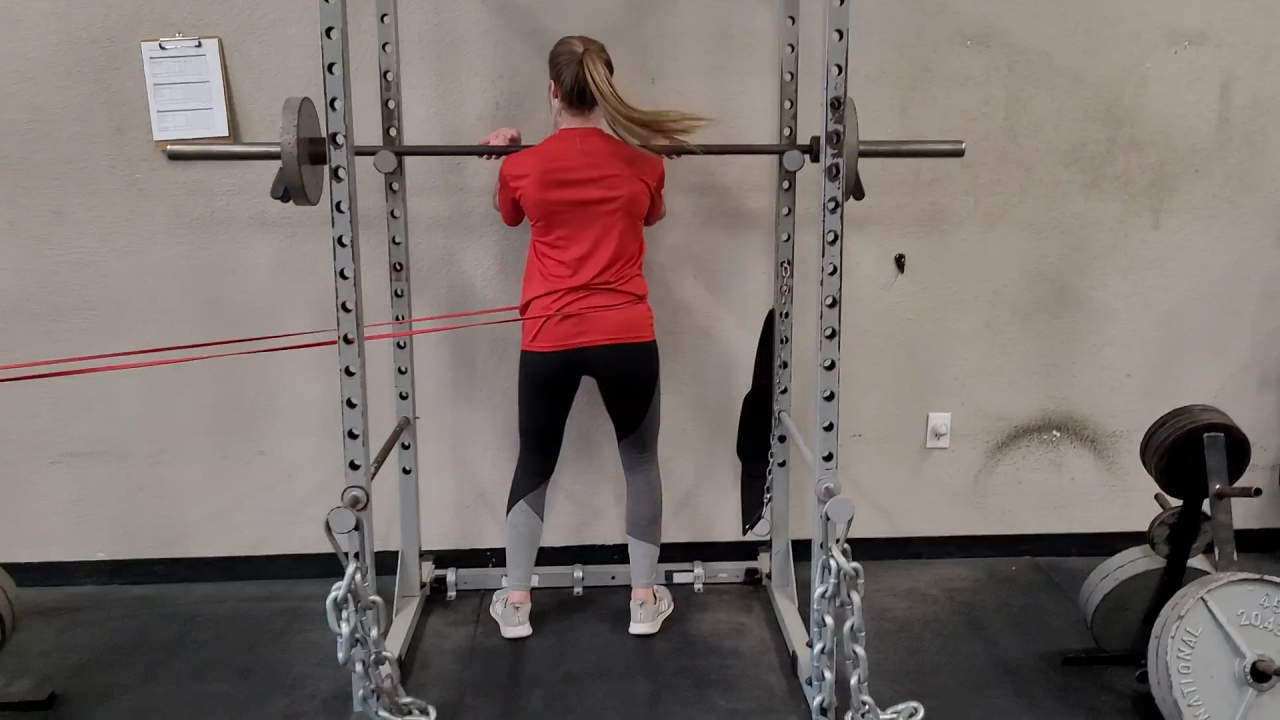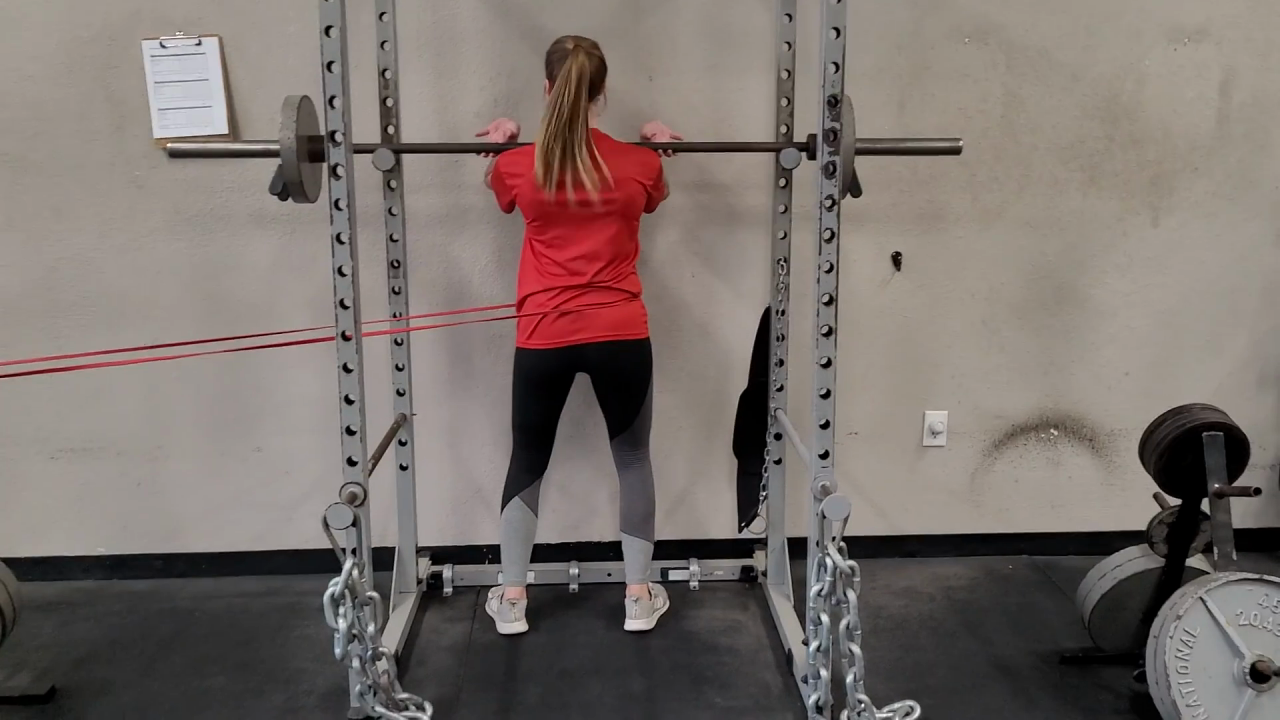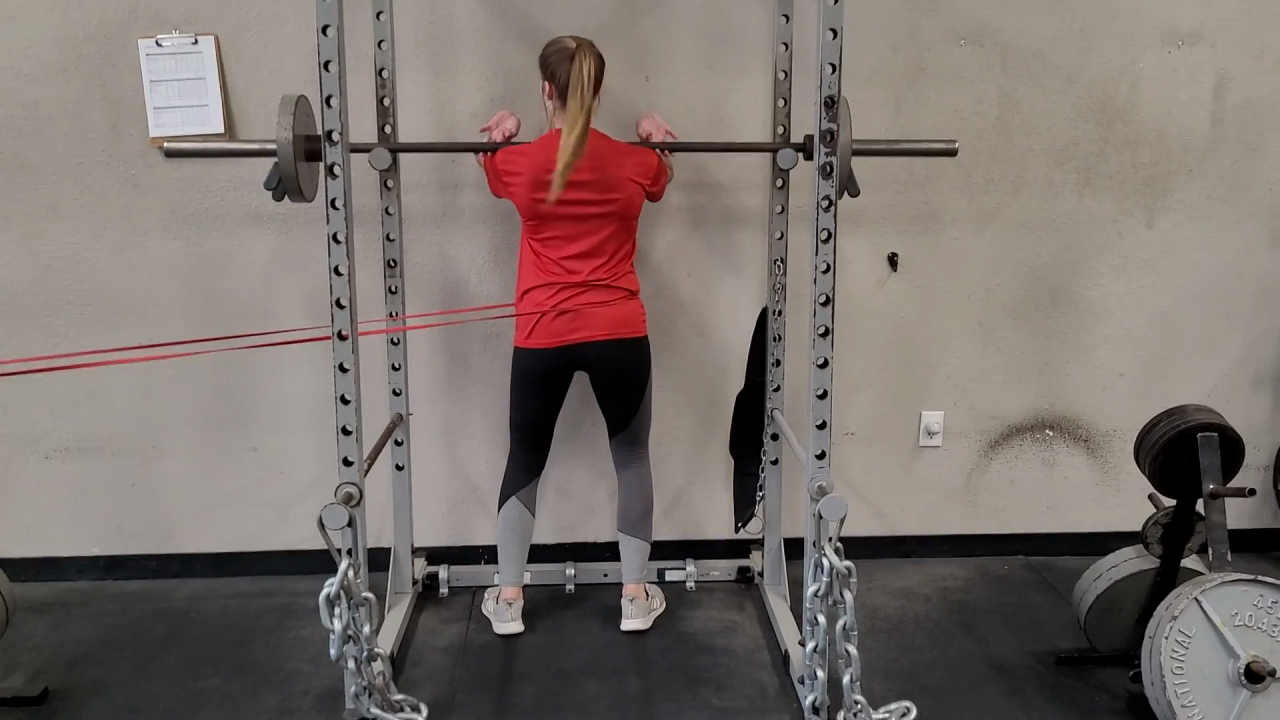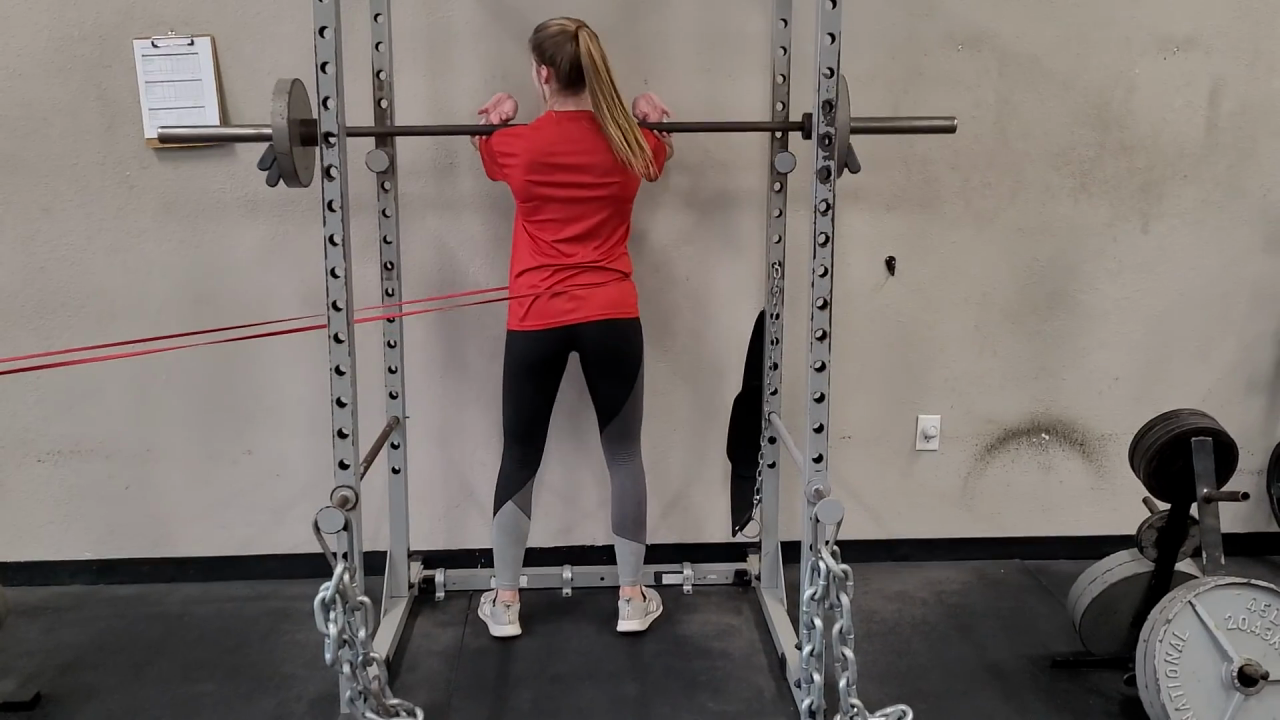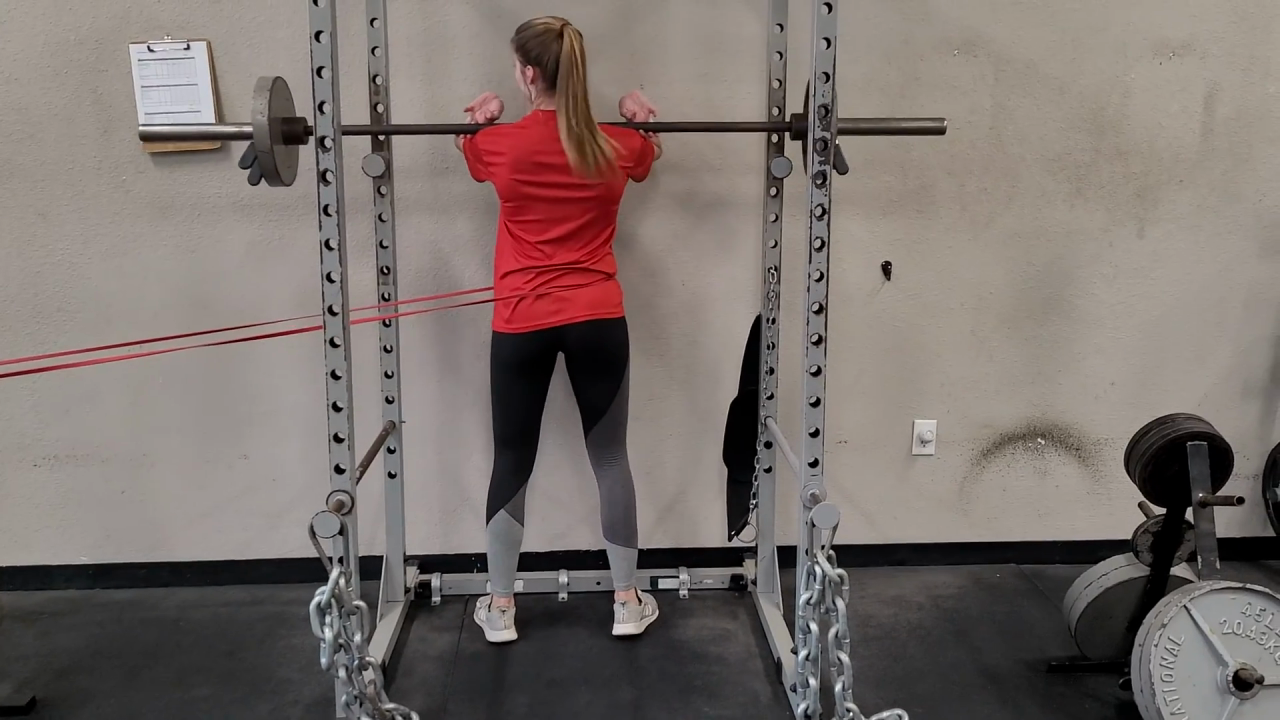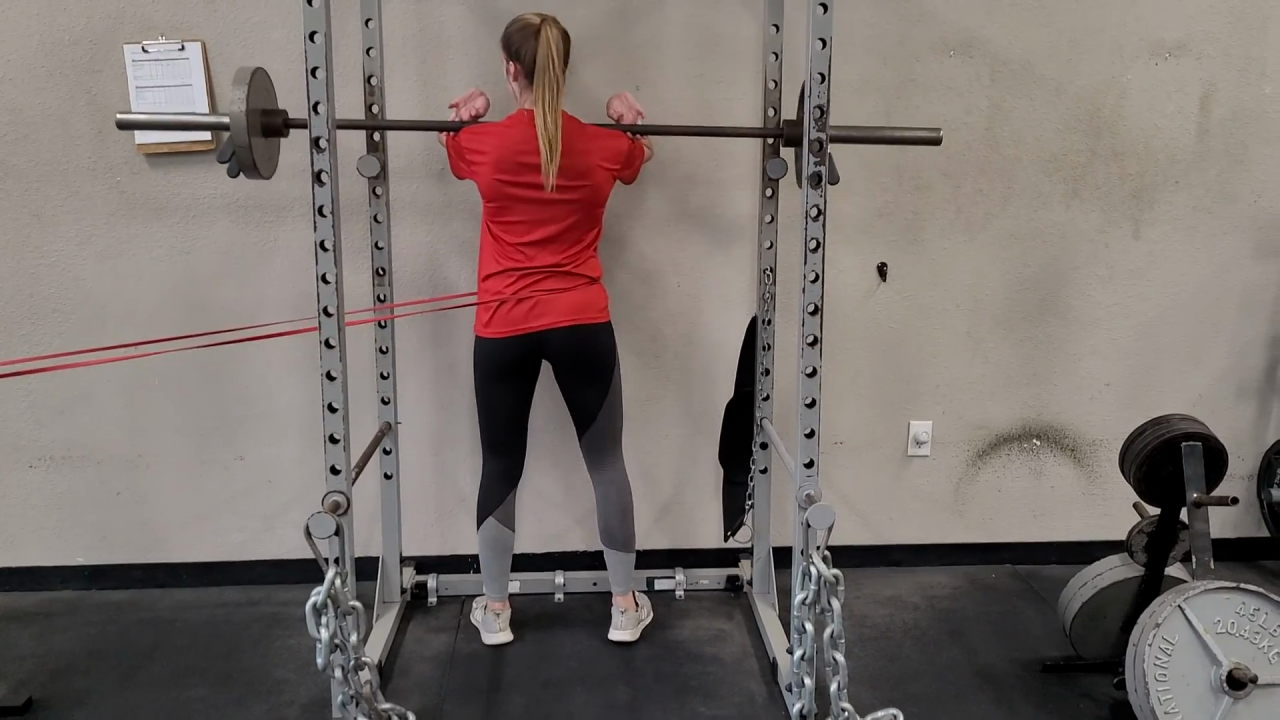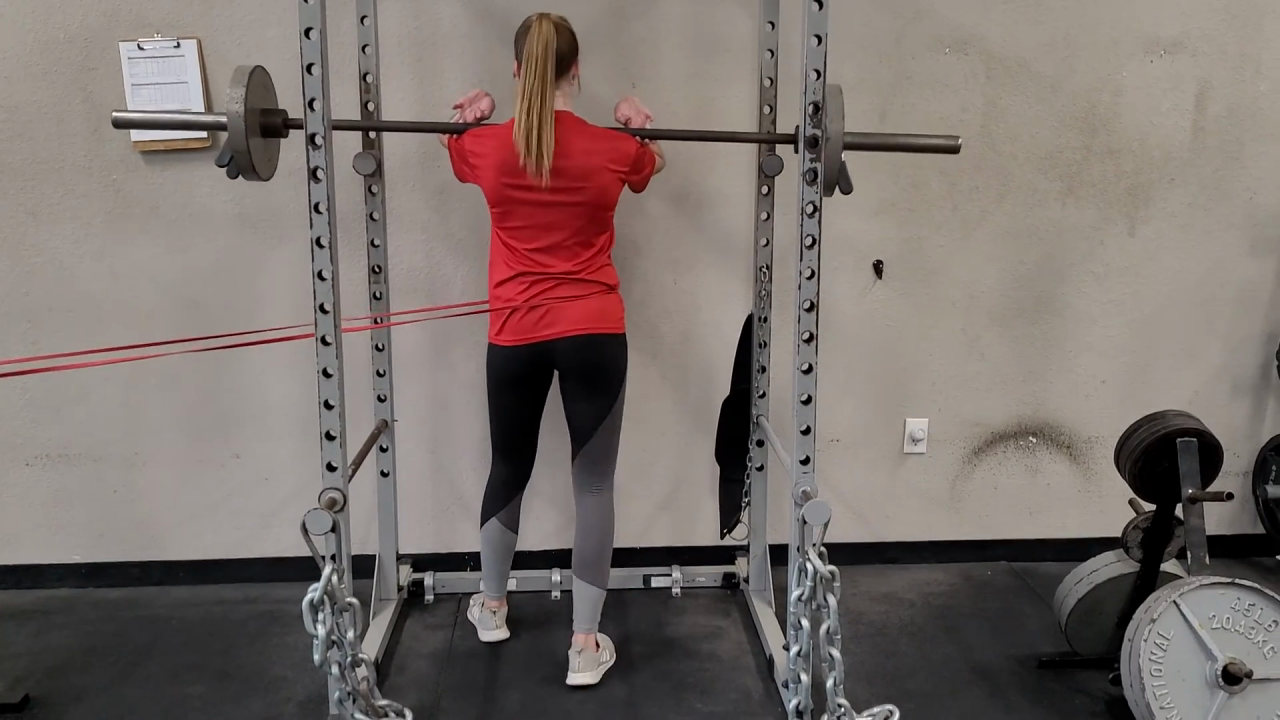
dt=0.3s
person 1, frame 1
left shoulder: (523, 167)
right shoulder: (642, 165)
left hip: (549, 339)
right hip: (626, 337)
left knee: (534, 466)
right knee: (640, 462)
left ankle: (516, 601)
right ankle: (644, 599)
person 1, frame 2
left shoulder: (519, 166)
right shoulder: (638, 164)
left wrist: (502, 147)
right wrist: (657, 147)
left hip: (544, 337)
right hip: (621, 334)
left knee: (528, 462)
right knee: (633, 459)
left ankle: (512, 598)
right ankle: (640, 595)
person 1, frame 3
left shoulder: (519, 163)
right shoulder: (637, 163)
left elbow: (492, 172)
right elbow: (661, 180)
left hip: (543, 336)
right hip: (619, 334)
left knee: (524, 461)
right knee: (631, 457)
left ankle: (508, 598)
right ankle: (636, 594)
person 1, frame 4
left shoulder: (516, 145)
right shoulder: (630, 145)
left elbow: (486, 149)
right elbow: (659, 154)
left hip: (536, 322)
right hip: (613, 319)
left knee: (520, 457)
right knee: (623, 453)
left ankle: (504, 601)
right ankle: (632, 597)
person 1, frame 5
left shoulder: (500, 144)
right shoulder: (616, 147)
left elbow: (470, 149)
right elbow: (648, 155)
left hip: (522, 325)
right hip: (598, 320)
left knee: (512, 463)
right knee: (610, 458)
left ankle: (500, 606)
right ankle: (627, 600)
person 1, frame 6
left shoulder: (482, 145)
right shoulder: (605, 147)
left elbow: (454, 147)
right elbow: (639, 157)
left hip: (503, 329)
right hip: (582, 325)
left knee: (501, 468)
right knee: (605, 462)
left ankle: (495, 609)
right ankle: (625, 603)
person 1, frame 7
left shoulder: (487, 147)
right shoulder: (614, 149)
left elbow: (459, 153)
right elbow: (650, 166)
left hip: (516, 336)
right hip: (595, 333)
left knee: (508, 472)
right knee: (593, 485)
left ankle: (492, 607)
right ankle: (584, 644)
